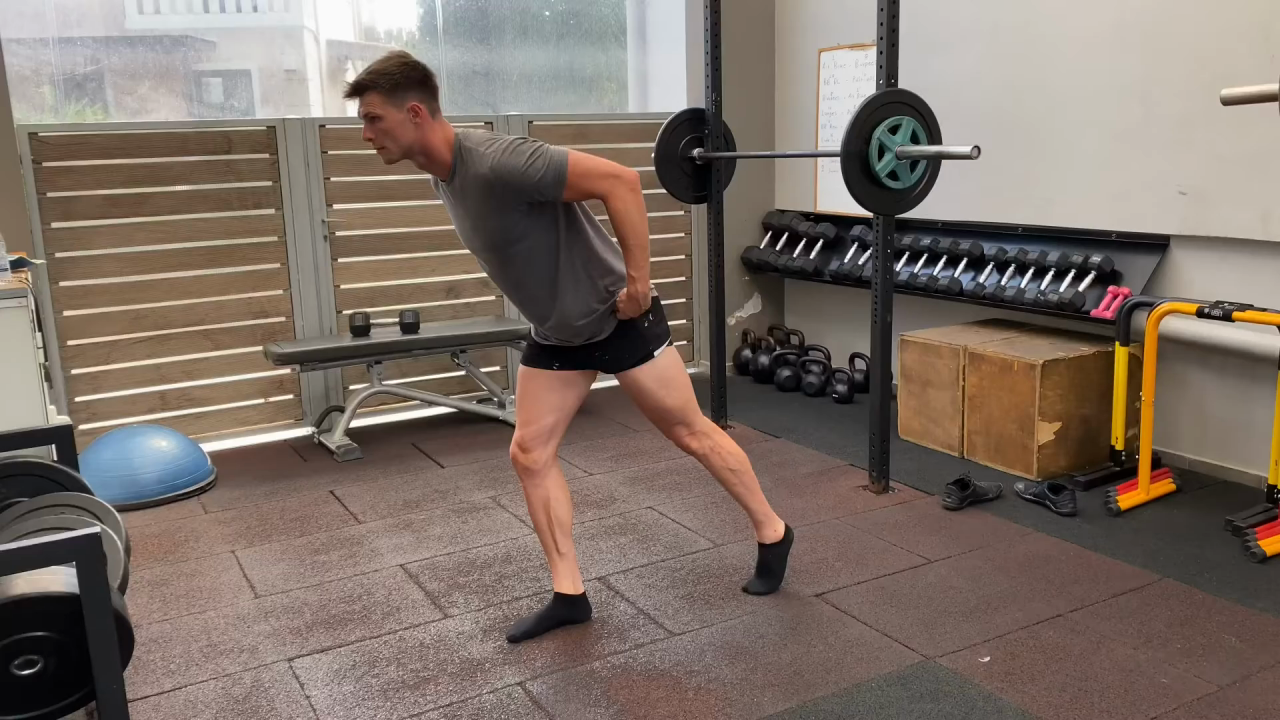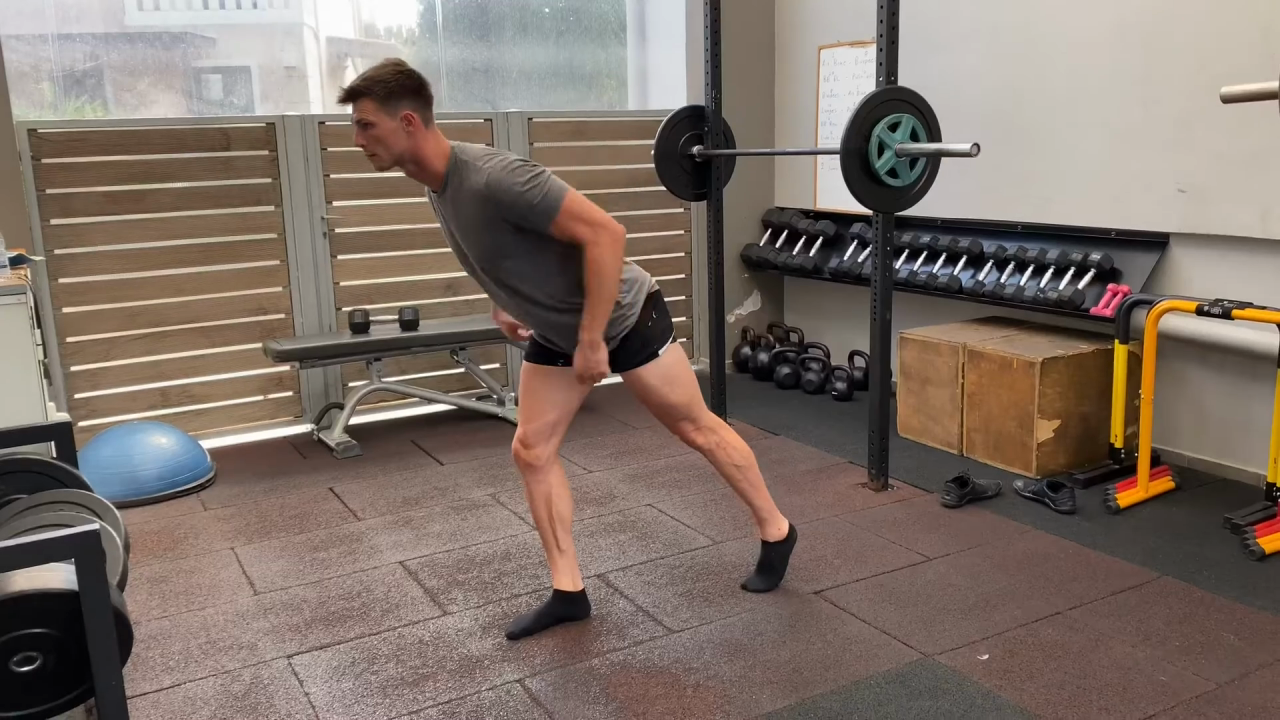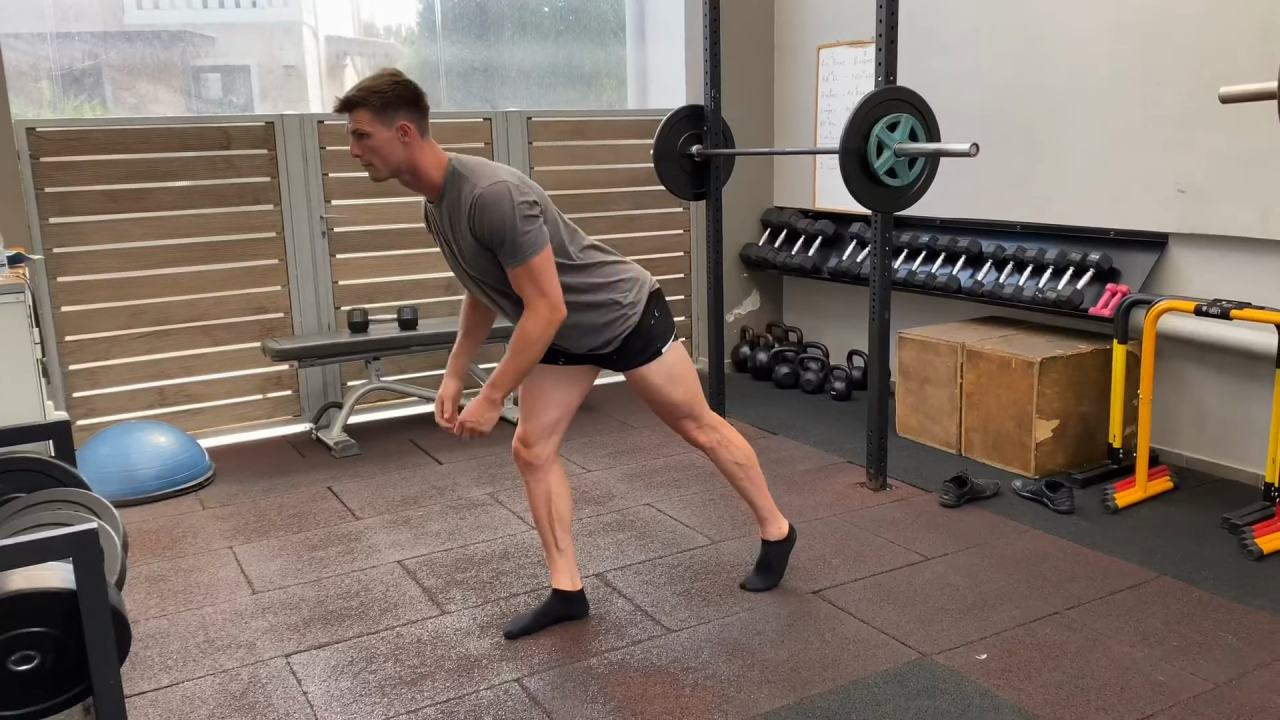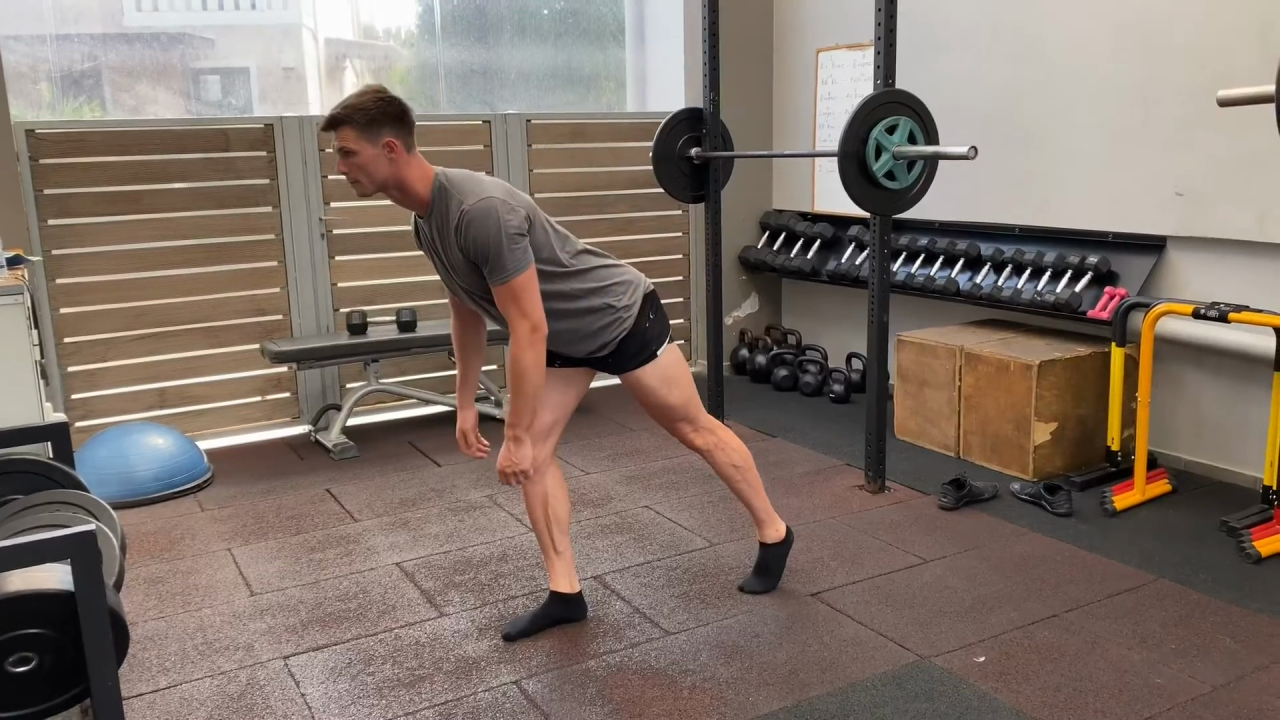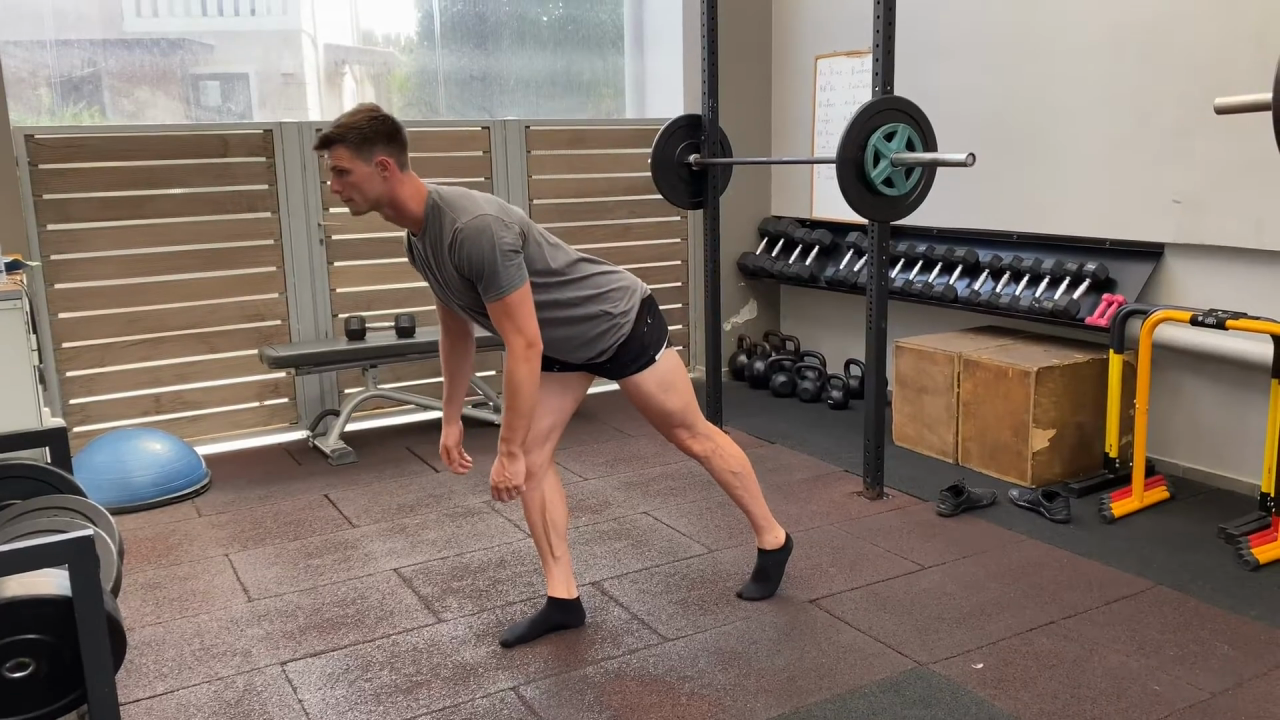
dt=0.4s
person 1, frame 1
left shoulder: (499, 162)
right shoulder: (442, 176)
left elbow: (620, 182)
left wrist: (637, 280)
left hip: (617, 317)
right hip: (556, 331)
left knee: (690, 432)
right knee: (530, 453)
left ankle: (772, 533)
right ankle: (569, 594)
person 1, frame 2
left shoulder: (495, 178)
right shoulder: (439, 189)
left elbow: (604, 234)
left wrist: (594, 341)
right wrist: (506, 306)
left hip: (622, 315)
right hip: (556, 324)
left knee: (697, 429)
right knee: (531, 450)
left ankle: (777, 532)
right ankle: (568, 591)
person 1, frame 3
left shoulder: (495, 196)
right shoulder: (435, 205)
left elbow: (547, 309)
right elbow: (484, 291)
left wrist: (490, 400)
right wrist: (453, 375)
left hip: (625, 314)
right hip: (567, 334)
left knee: (699, 427)
right knee: (532, 449)
left ankle: (776, 531)
right ankle: (566, 590)
person 1, frame 4
left shoulder: (482, 211)
right shoulder: (425, 219)
left elbow: (528, 330)
right elbow: (468, 311)
left wrist: (515, 438)
right wrist: (466, 403)
left hip: (620, 317)
right hip: (565, 336)
left knee: (695, 430)
right knee: (534, 456)
left ankle: (774, 533)
right ankle: (565, 593)
person 1, frame 5
left shoulder: (476, 229)
right shoulder: (418, 237)
left elbow: (524, 346)
right elbow: (457, 330)
left wrist: (507, 453)
right wrist: (451, 419)
left hip: (620, 322)
right hip: (562, 341)
left knee: (692, 435)
right knee: (532, 459)
left ankle: (772, 540)
right ankle: (563, 599)
